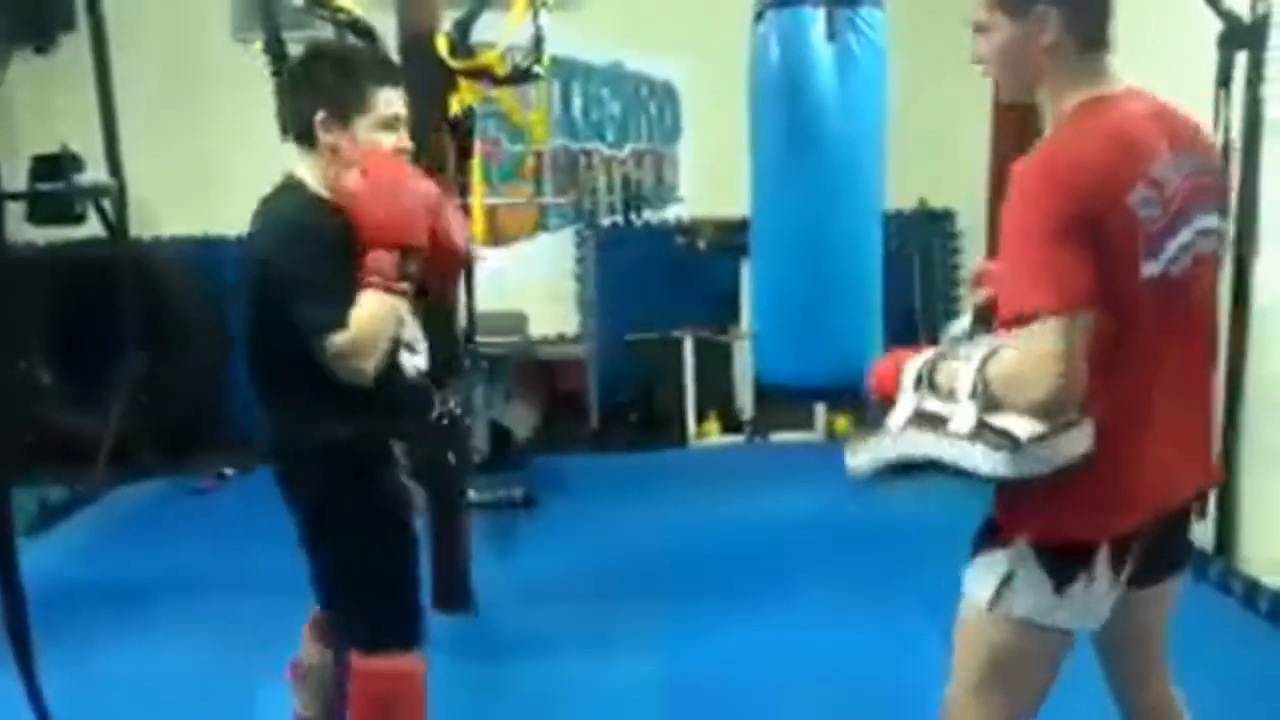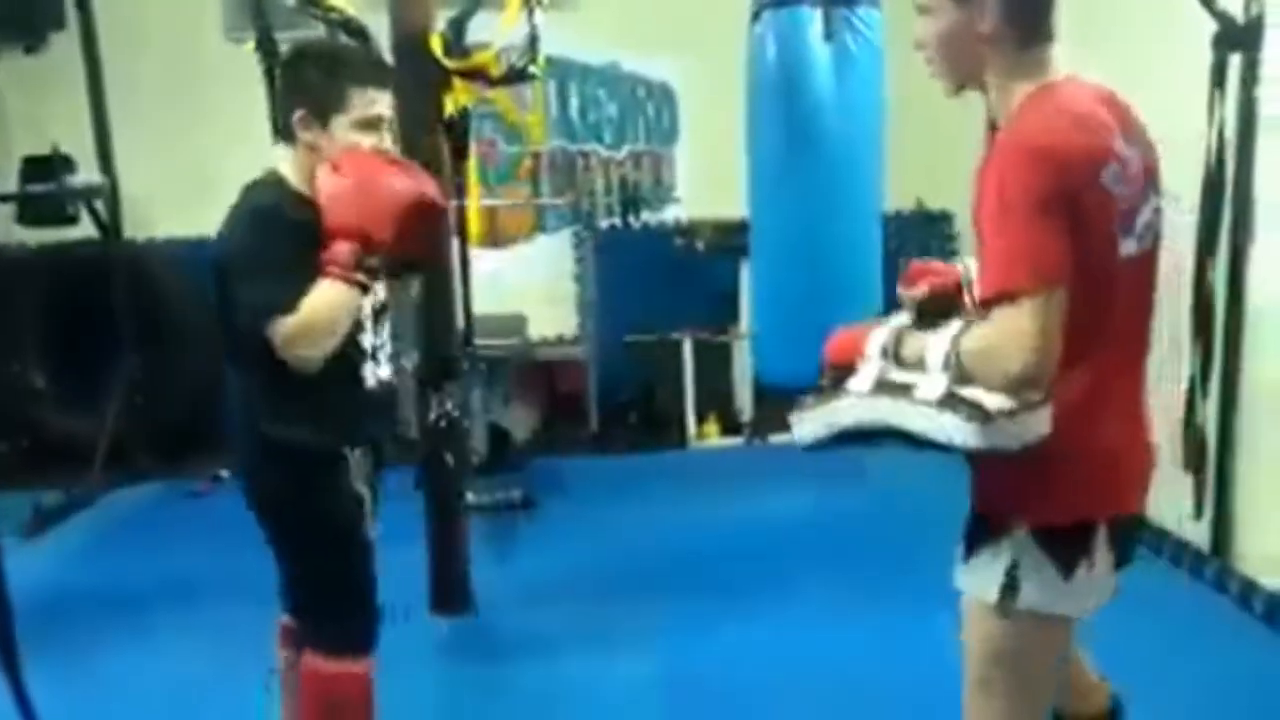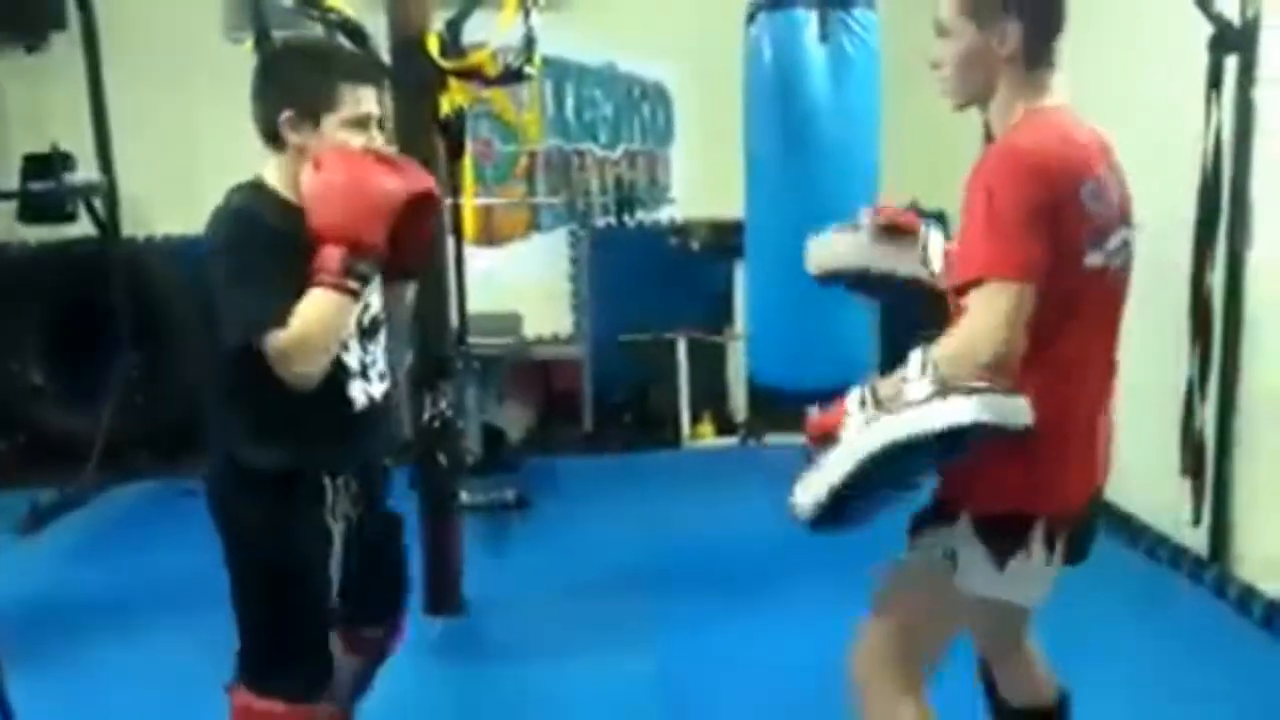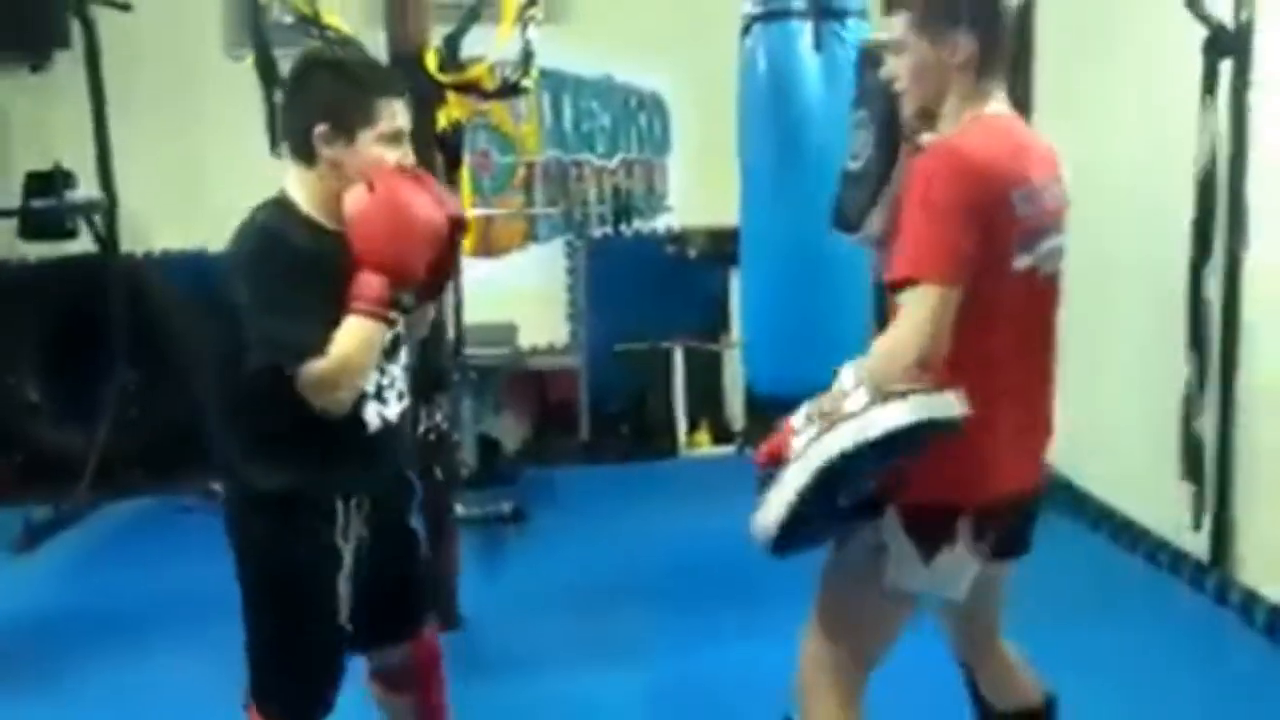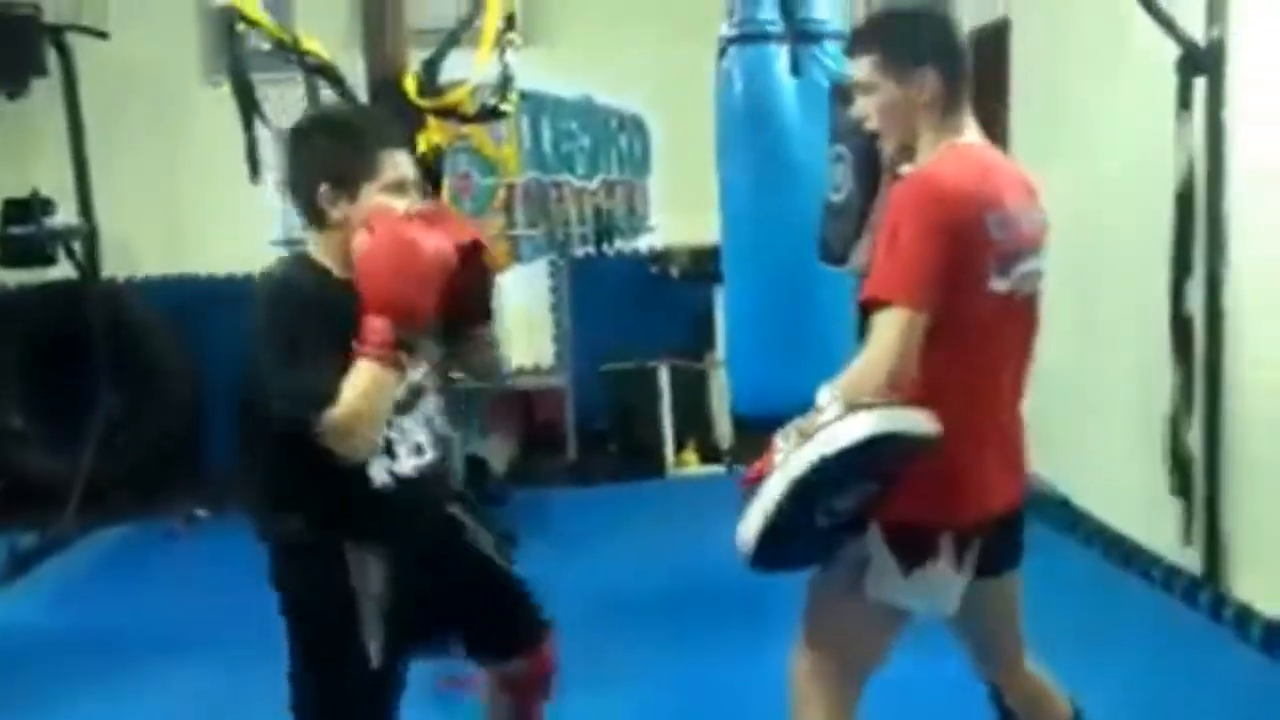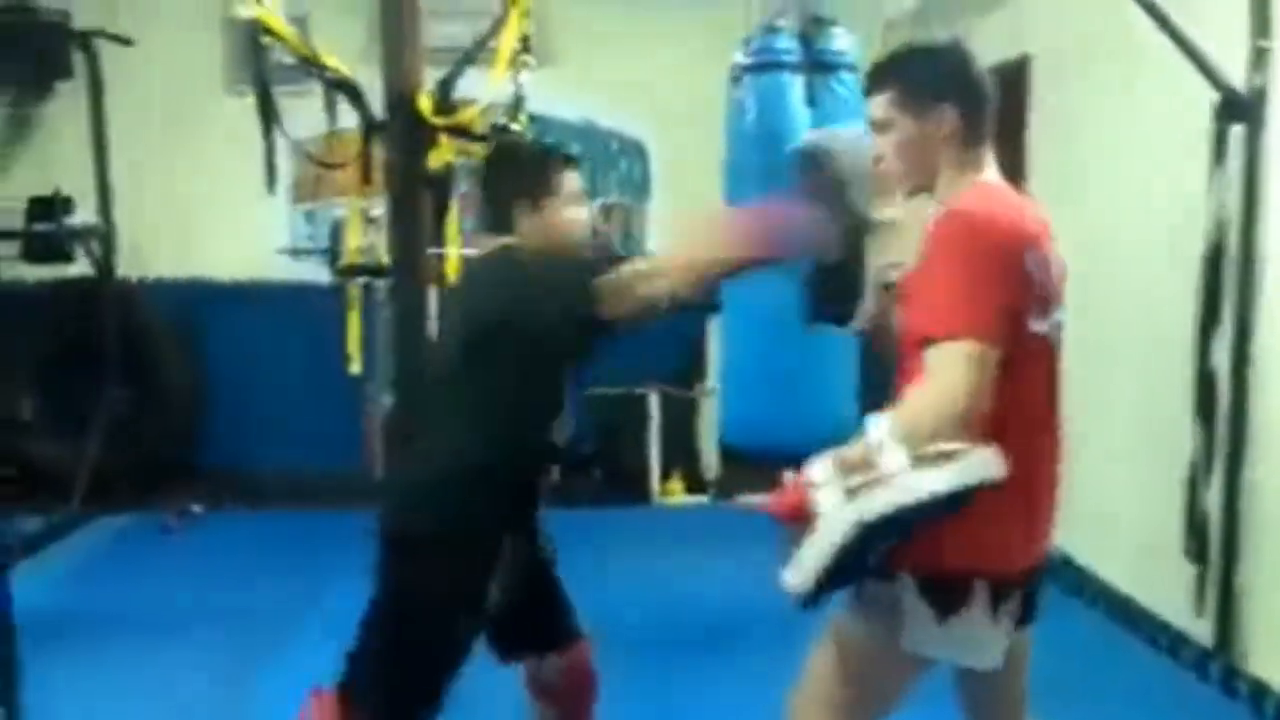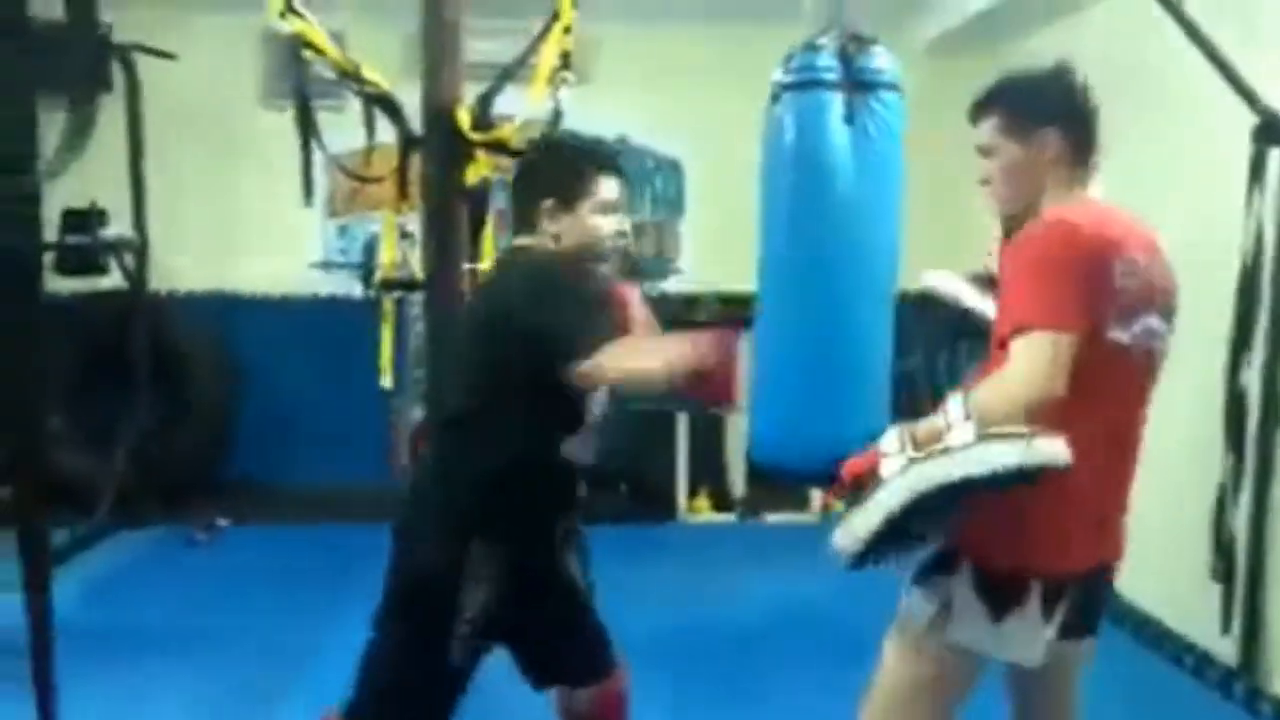
dt=0.3s
person 1, frame 1
left shoulder: (1057, 169)
right shoulder: (1179, 136)
left elbow: (1047, 381)
left wrist: (946, 372)
left hip: (1079, 497)
right hip: (1165, 474)
person 1, frame 2
left shoulder: (1027, 150)
right shoulder: (1106, 114)
left elbow: (1021, 357)
left wrist: (909, 347)
right wrist: (973, 289)
left hip: (1052, 475)
right hip: (1104, 455)
right knee: (1046, 652)
person 1, frame 3
left shoulder: (1018, 161)
right shoulder: (1084, 149)
left elbow: (990, 346)
left wrist: (877, 398)
right wrist: (931, 253)
left hip: (1011, 477)
right hip: (1059, 462)
right knee: (1002, 641)
person 1, frame 4
left shoulder: (953, 162)
right shoulder: (1029, 156)
left elbow: (916, 346)
right elbow: (889, 239)
right wrist: (900, 153)
left hip: (939, 471)
right hip: (1004, 460)
right knee: (980, 643)
person 1, frame 5
left shoulder: (927, 191)
right shoulder: (1011, 185)
left elbow: (886, 371)
left wrist: (799, 440)
left hip: (921, 490)
right hip: (993, 480)
right knee: (1004, 662)
person 1, frame 6
left shoulder: (968, 229)
right shoulder: (1026, 225)
left elbow: (952, 402)
left wrist: (832, 471)
left hip: (950, 538)
right hip: (1015, 531)
person 1, frame 7
left shoulder: (1055, 239)
right shoulder: (1145, 254)
left elbow: (1033, 386)
left wrist: (911, 439)
left hip: (1010, 542)
right hip: (1087, 541)
person 2, frame 1
left shoulder: (343, 208)
right shoulder: (293, 229)
left elbow: (378, 325)
right elbow: (356, 355)
left wrist: (418, 245)
right wrist: (393, 253)
left hip: (348, 451)
right hip: (342, 459)
left knee: (343, 610)
right knee: (388, 624)
person 2, frame 2
left shoulder: (334, 204)
right shoulder: (263, 220)
left elbow: (366, 313)
right elbow: (302, 343)
left wrist: (400, 242)
right wrist: (358, 246)
left hip: (333, 450)
right hip: (302, 459)
left knee: (312, 615)
right knee: (345, 626)
person 2, frame 3
left shoulder: (333, 208)
right shoulder: (246, 228)
left elbow: (376, 323)
right elbow: (297, 359)
left wrist: (398, 246)
right wrist: (349, 252)
left hip: (350, 468)
right hip: (281, 490)
left knee: (376, 619)
person 2, frame 4
left shoulder: (359, 224)
right shoulder: (269, 248)
left elbow: (407, 336)
right elbow: (331, 385)
left wrist: (426, 269)
right wrist: (387, 276)
left hip: (374, 488)
right hip: (299, 511)
left knee: (408, 651)
person 2, frame 5
left shoulder: (405, 269)
right shoulder: (289, 300)
right elbow: (349, 434)
left wrist: (470, 292)
right wrist: (390, 320)
left hip: (425, 515)
right hip: (339, 550)
left knee: (528, 654)
person 2, frame 6
left shoulder: (518, 282)
right shoulder: (514, 285)
right elbow: (639, 284)
right wrist: (749, 239)
left hip: (500, 524)
right hip: (443, 524)
left knee: (565, 668)
person 2, frame 7
left shoulder: (560, 287)
right shoulder: (528, 289)
right elbow: (607, 366)
left wrist: (620, 323)
right wrist: (693, 353)
left hip: (527, 534)
right hip: (462, 544)
